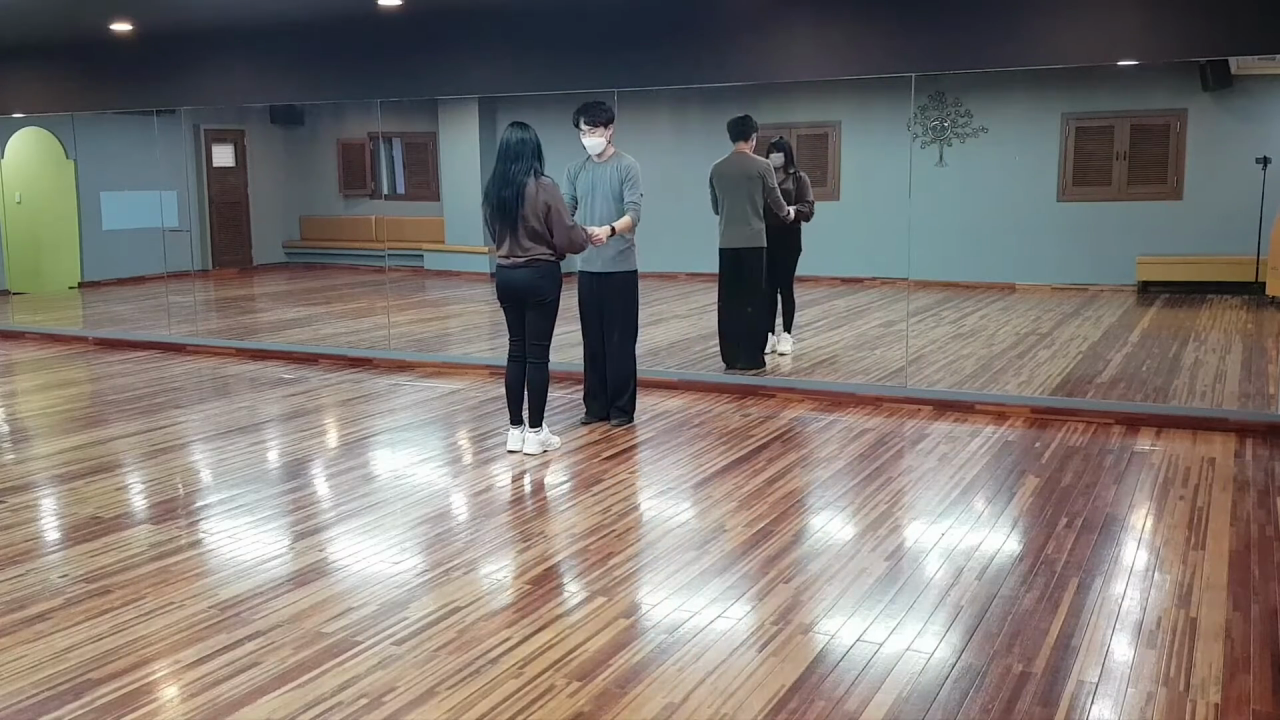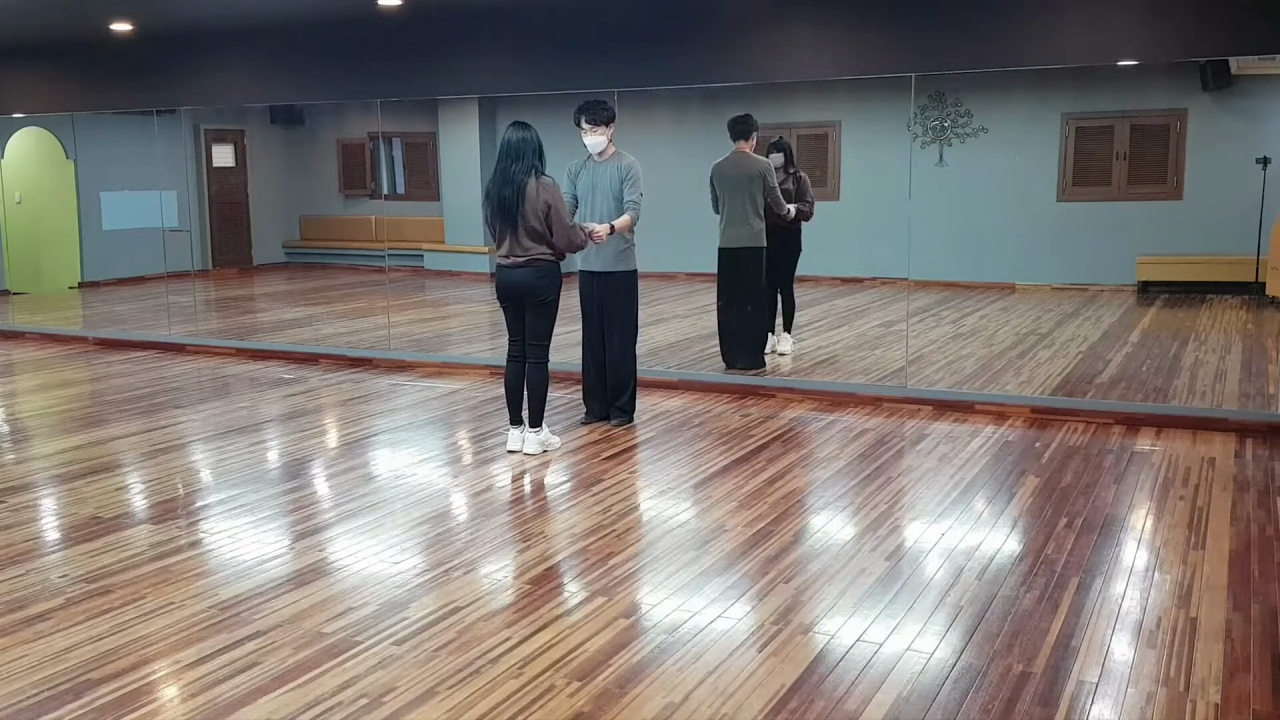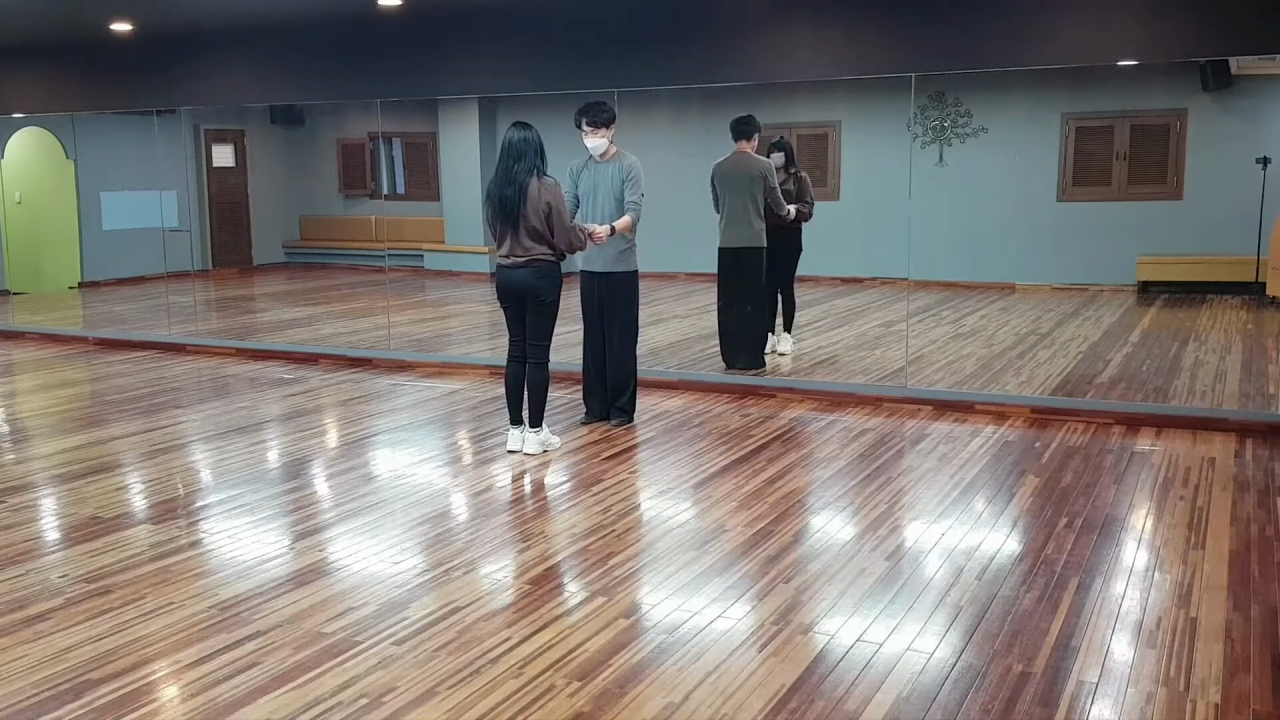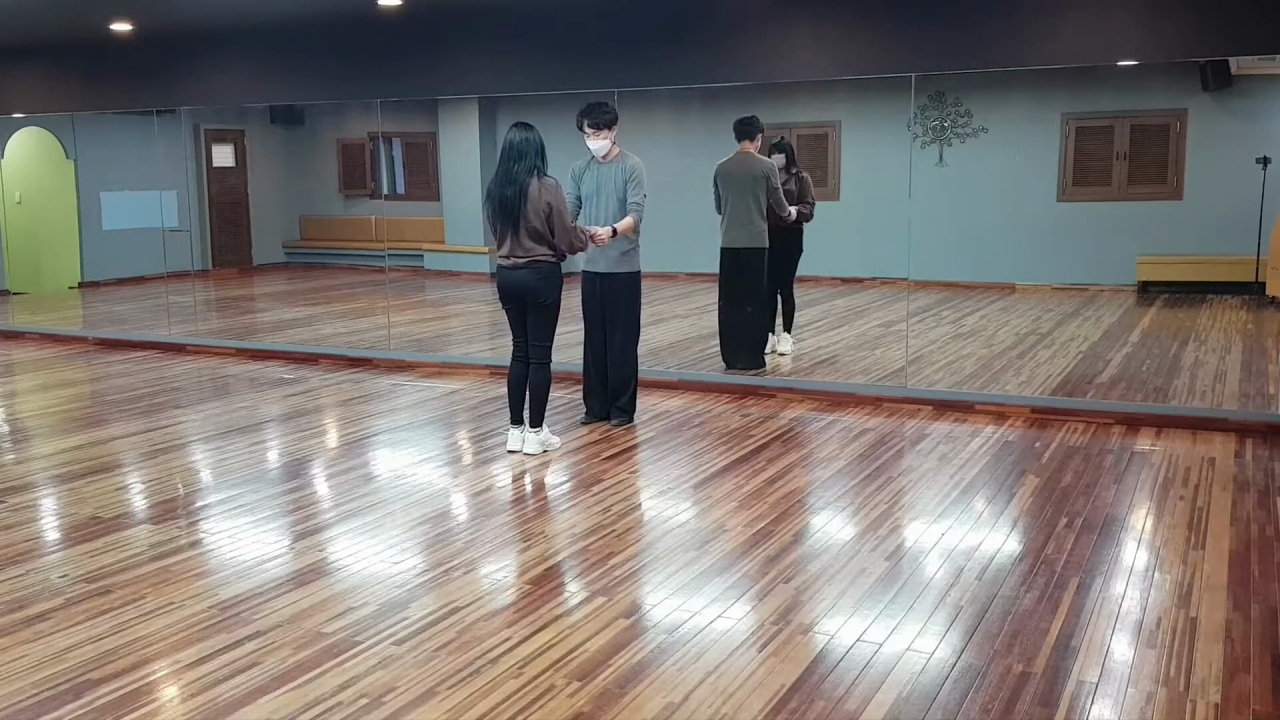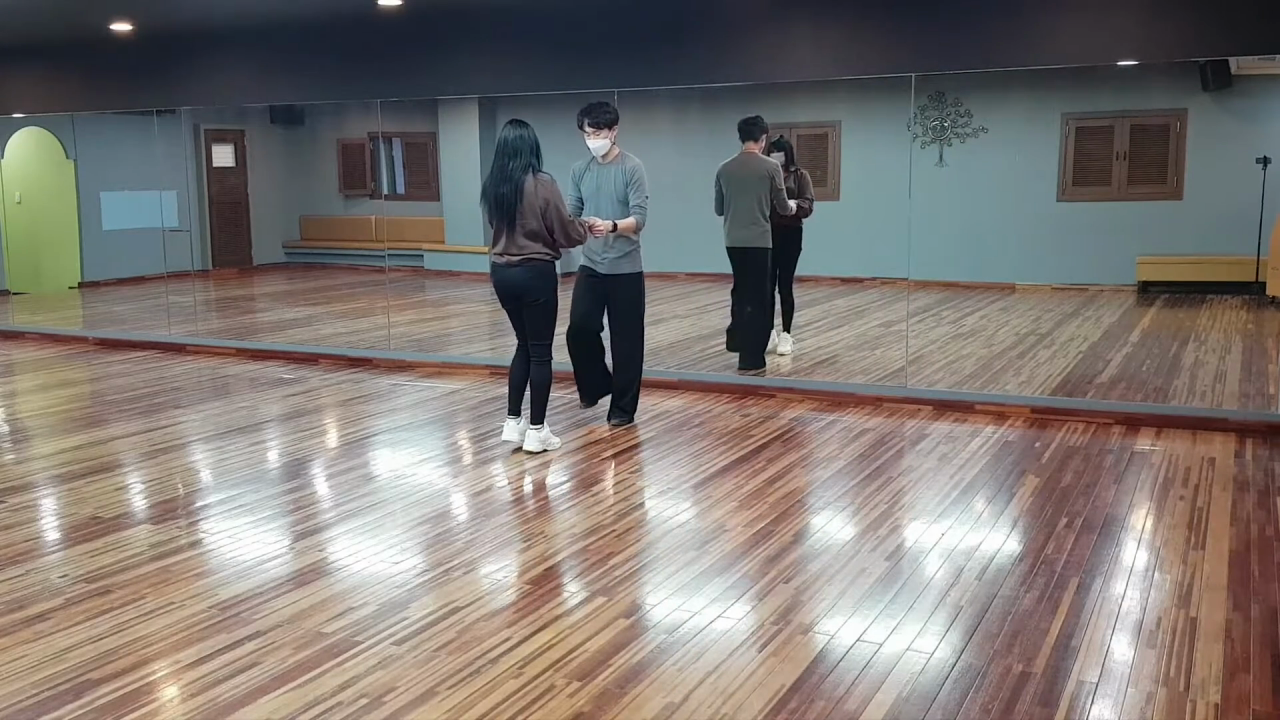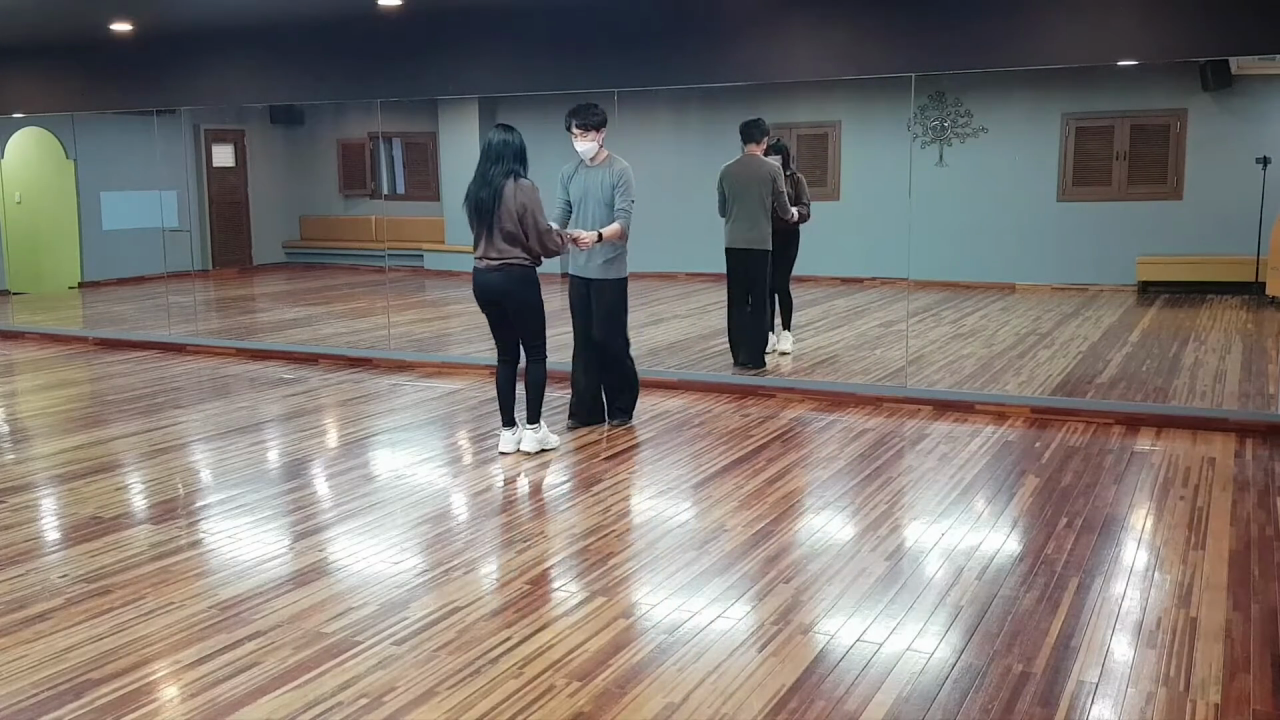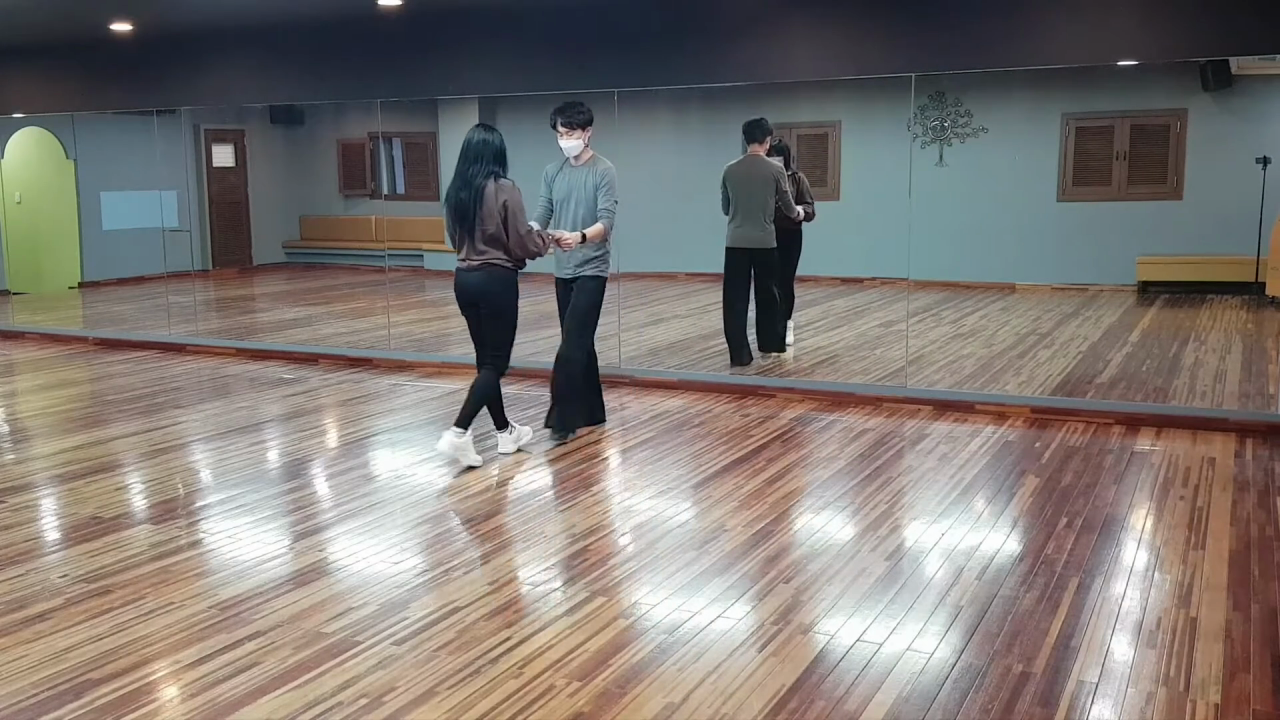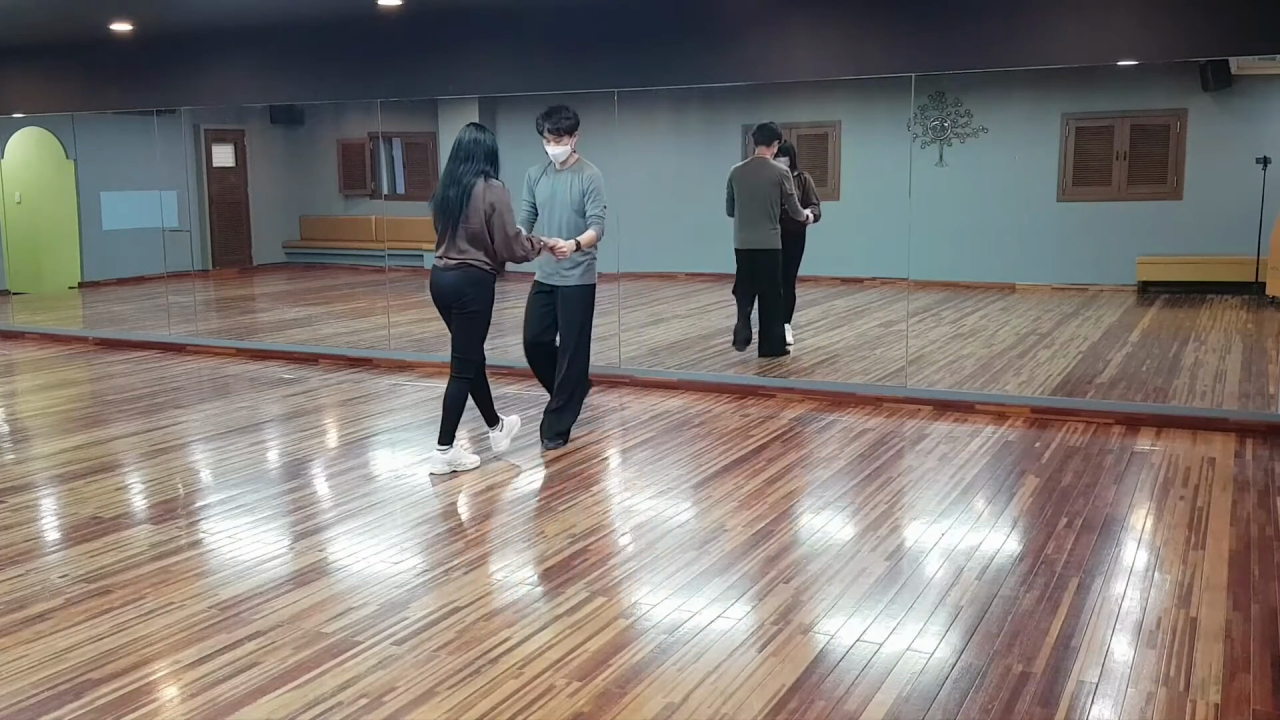
dt=0.3s
person 1, frame 1
left shoulder: (493, 189)
right shoulder: (543, 187)
right elbow: (566, 238)
right wrist: (585, 235)
left hip: (506, 275)
right hip: (539, 275)
left knee: (516, 351)
right knee: (537, 354)
left ankle: (515, 429)
right ankle: (535, 433)
person 1, frame 2
left shoulder: (494, 188)
right shoulder: (544, 187)
right elbow: (565, 238)
right wrist: (584, 233)
left hip: (506, 274)
right hip: (539, 275)
left knee: (515, 351)
right knee: (537, 354)
left ankle: (515, 430)
right ankle: (534, 433)
person 1, frame 3
left shoulder: (495, 188)
right shoulder: (545, 187)
right elbow: (565, 239)
right wrist: (584, 235)
left hip: (506, 274)
right hip: (540, 275)
left knee: (516, 351)
right knee: (537, 354)
left ankle: (515, 429)
right ankle: (535, 433)
person 1, frame 4
left shoulder: (496, 188)
right shoulder: (546, 187)
right elbow: (566, 240)
right wrist: (586, 235)
left hip: (507, 275)
right hip: (540, 276)
left knee: (520, 352)
right knee: (540, 355)
left ankle: (515, 430)
right ankle: (535, 433)
person 1, frame 5
left shoulder: (492, 185)
right shoulder: (541, 184)
right elbow: (566, 232)
right wrist: (585, 226)
left hip: (502, 272)
right hip: (535, 272)
left knee: (524, 345)
right knee: (541, 352)
left ankle: (513, 421)
right ankle: (537, 431)
person 1, frame 6
left shoulder: (477, 190)
right shoulder: (522, 189)
right elbow: (543, 242)
right wrist: (564, 238)
left hip: (483, 278)
right hip: (516, 278)
left knee: (506, 353)
right knee: (535, 353)
left ankle: (508, 432)
right ankle: (533, 430)
person 1, frame 7
left shoulder: (456, 191)
right shoulder: (504, 190)
right elbow: (523, 243)
right wrist: (546, 239)
left hip: (465, 279)
right hip: (496, 280)
left knee: (488, 358)
right knee: (495, 362)
left ankle: (505, 431)
right ankle: (456, 435)
person 1, frame 8
left shoulder: (446, 189)
right shoulder: (492, 190)
right elbow: (511, 246)
right wrist: (540, 244)
left hip: (442, 278)
right hip: (472, 282)
left knee: (471, 357)
right knee: (464, 366)
left ankle: (496, 426)
right ankle: (444, 450)
person 2, frame 1
left shoulder: (627, 166)
right shoulder: (575, 170)
left elbow: (634, 213)
right elbow: (565, 211)
left wrist: (609, 230)
left hip: (620, 267)
right hip: (587, 267)
left knee: (620, 338)
right knee: (592, 338)
left ankle: (622, 407)
right ankle: (596, 404)
person 2, frame 2
left shoulder: (627, 166)
right shoulder: (576, 169)
left elbow: (633, 213)
right elbow: (566, 209)
left wrist: (609, 228)
left hip: (620, 266)
right hip: (588, 266)
left knee: (620, 338)
right knee: (592, 337)
left ankle: (622, 407)
right ankle: (596, 404)
person 2, frame 3
left shoulder: (628, 165)
right shoulder: (577, 169)
left elbow: (633, 212)
right elbow: (566, 210)
left wrist: (609, 229)
left hip: (620, 266)
right hip: (589, 265)
left knee: (620, 338)
right knee: (593, 338)
left ankle: (621, 407)
right ankle: (596, 404)
person 2, frame 4
left shoulder: (631, 166)
right shoulder: (579, 170)
left elbow: (636, 214)
right elbow: (569, 211)
left wrist: (611, 231)
left hip: (623, 267)
right hip: (591, 266)
left knee: (622, 338)
right knee: (594, 338)
left ankle: (621, 407)
right ankle: (596, 405)
person 2, frame 5
left shoulder: (632, 167)
right shoulder: (580, 170)
left elbow: (639, 218)
right elbow: (571, 213)
left wrist: (611, 226)
left hip: (625, 267)
right hip: (590, 264)
left knee: (625, 339)
right knee: (580, 328)
left ankle: (623, 407)
right ankle: (595, 386)
person 2, frame 6
left shoulder: (619, 171)
right shoulder: (568, 173)
left elbow: (623, 223)
right elbow: (560, 217)
left wrist: (596, 236)
left hip: (610, 272)
right hip: (578, 271)
left knee: (610, 341)
right knee: (584, 344)
left ankle: (622, 405)
right ankle: (587, 410)
person 2, frame 7
left shoulder: (603, 171)
right shoulder: (552, 172)
left elbow: (606, 221)
right elbow: (543, 215)
left wrist: (579, 236)
left hip: (591, 269)
right hip: (563, 270)
left knee: (574, 341)
right knee: (577, 342)
left ankle: (563, 417)
right ankle: (588, 411)
person 2, frame 8
left shoulder: (589, 176)
right shoulder: (535, 175)
left elbow: (598, 226)
right elbow: (526, 219)
left wrist: (574, 244)
left hip: (577, 278)
right hip: (544, 276)
left knee: (571, 352)
right knee: (535, 342)
left ankle: (556, 427)
right ankle: (571, 396)
person 3, frame 1
left shoulder: (717, 169)
right shoulder: (761, 166)
right elbow: (776, 202)
right wrist: (788, 213)
left hip: (726, 243)
right hip: (753, 242)
left knee: (728, 301)
right knee: (753, 301)
left ankle: (731, 357)
right ankle: (750, 358)
person 3, frame 2
left shoulder: (717, 168)
right shoulder: (762, 165)
right elbow: (776, 202)
right wrist: (789, 211)
left hip: (726, 243)
right hip: (752, 242)
left knee: (727, 301)
right knee: (752, 301)
left ankle: (731, 357)
right ankle: (750, 358)
person 3, frame 3
left shoulder: (718, 168)
right shoulder: (763, 166)
right elbow: (776, 203)
right wrist: (789, 212)
left hip: (726, 243)
right hip: (753, 242)
left knee: (727, 301)
right knee: (753, 301)
left ankle: (731, 357)
right ankle: (751, 359)
person 3, frame 4
left shoulder: (721, 168)
right shoulder: (766, 166)
right elbow: (779, 204)
right wrist: (790, 213)
left hip: (728, 243)
right hip: (755, 242)
left knee: (728, 301)
right knee: (753, 301)
left ankle: (731, 357)
right ankle: (750, 358)
person 3, frame 5
left shoulder: (725, 168)
right shoulder: (770, 167)
left elbow: (718, 209)
right elbow: (782, 207)
right wrist: (791, 207)
left hip: (733, 241)
right hip: (758, 241)
left knee: (741, 293)
right knee: (757, 300)
left ankle: (736, 339)
right ankle: (751, 359)
person 3, frame 6
left shoulder: (727, 170)
right shoulder: (772, 169)
right elbow: (783, 209)
right wrist: (793, 215)
left hip: (733, 243)
right hip: (759, 243)
left knee: (737, 301)
right knee: (758, 302)
left ankle: (740, 354)
right ankle: (752, 356)
person 3, frame 7
left shoulder: (730, 170)
right shoulder: (775, 170)
right elbow: (787, 207)
right wrist: (799, 214)
left hip: (735, 243)
right hip: (764, 242)
left knee: (735, 300)
right knee: (767, 295)
left ankle: (739, 354)
right ankle: (771, 342)
person 3, frame 8
left shoulder: (736, 172)
right shoulder: (780, 173)
left elbow: (730, 210)
right elbow: (793, 210)
right wrist: (807, 217)
left hip: (742, 243)
right hip: (768, 244)
left knee: (743, 293)
right knee: (770, 296)
left ankle: (742, 333)
right ankle: (772, 345)
person 4, frame 1
left shoulder: (799, 178)
left elbow: (808, 209)
left wrist: (793, 210)
left hip: (788, 238)
right hip: (765, 237)
left knee: (786, 287)
right knee: (768, 288)
left ankle: (786, 335)
right ankle: (769, 335)
person 4, frame 2
left shoulder: (799, 178)
left elbow: (808, 208)
left wrist: (794, 208)
left hip: (788, 237)
right hip: (765, 237)
left knee: (785, 287)
right knee: (768, 288)
left ankle: (786, 335)
right ankle: (769, 335)
person 4, frame 3
left shoulder: (800, 178)
left elbow: (807, 208)
left wrist: (794, 209)
left hip: (789, 237)
right hip: (766, 236)
left knee: (786, 287)
right knee: (769, 288)
left ankle: (786, 336)
right ankle: (769, 335)
person 4, frame 4
left shoulder: (801, 178)
left elbow: (809, 208)
left wrist: (795, 211)
left hip: (790, 237)
right hip: (767, 237)
left knee: (786, 287)
right knee: (769, 288)
left ankle: (786, 336)
right ankle: (769, 335)
person 4, frame 5
left shoulder: (800, 176)
left elbow: (808, 204)
left wrist: (793, 205)
left hip: (790, 235)
left knee: (785, 286)
right knee: (767, 285)
left ankle: (786, 336)
right ankle: (769, 333)
person 4, frame 6
left shoulder: (796, 179)
left elbow: (805, 209)
left wrist: (795, 212)
left hip: (787, 238)
left knee: (781, 285)
right knee: (766, 287)
left ankle: (786, 334)
right ankle: (769, 334)
person 4, frame 7
left shoulder: (798, 179)
left elbow: (809, 207)
left wrist: (800, 211)
left hip: (791, 236)
left knee: (786, 283)
left ankle: (787, 324)
person 4, frame 8
left shoulder: (803, 179)
left elbow: (814, 206)
left wrist: (809, 214)
left hip: (794, 237)
left knee: (789, 283)
left ankle: (786, 326)
